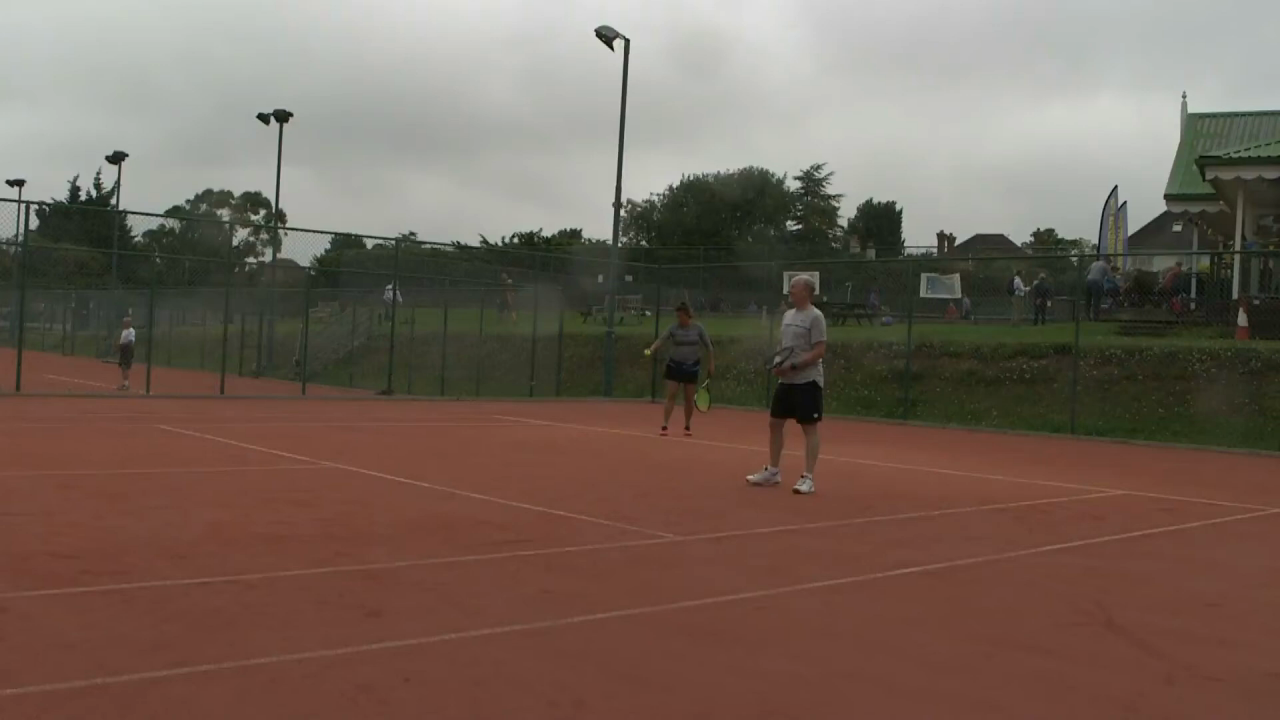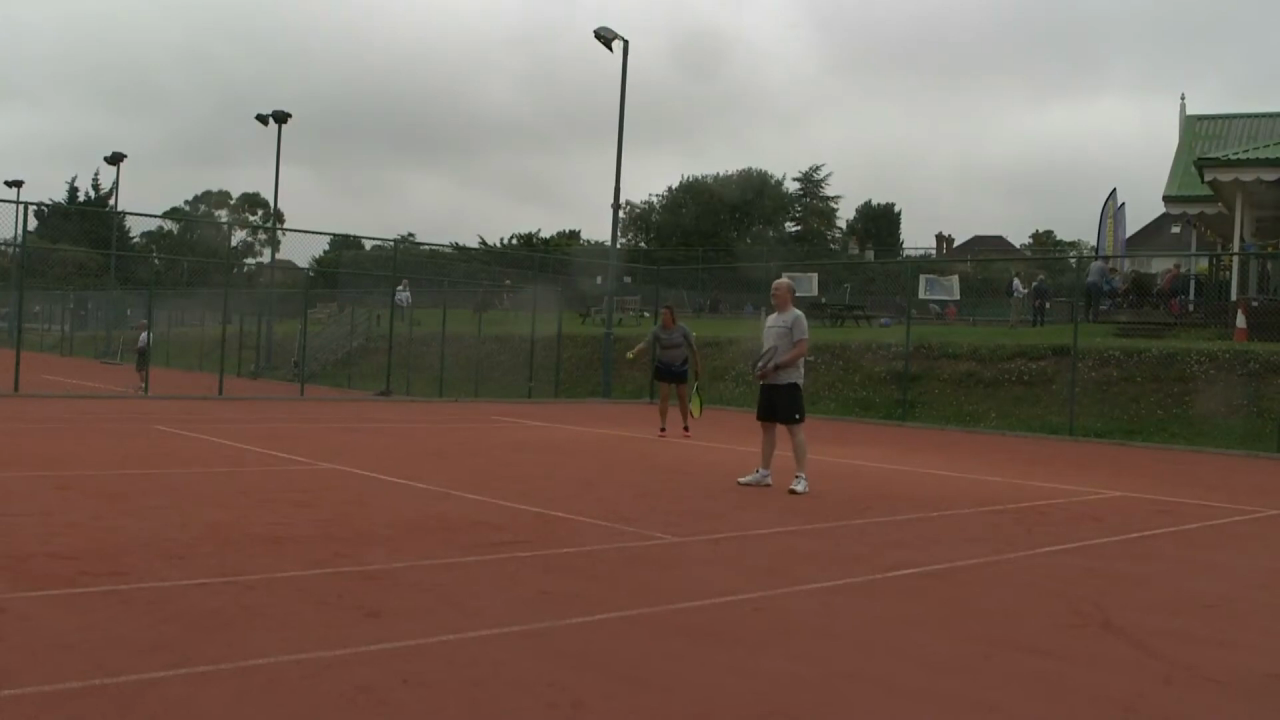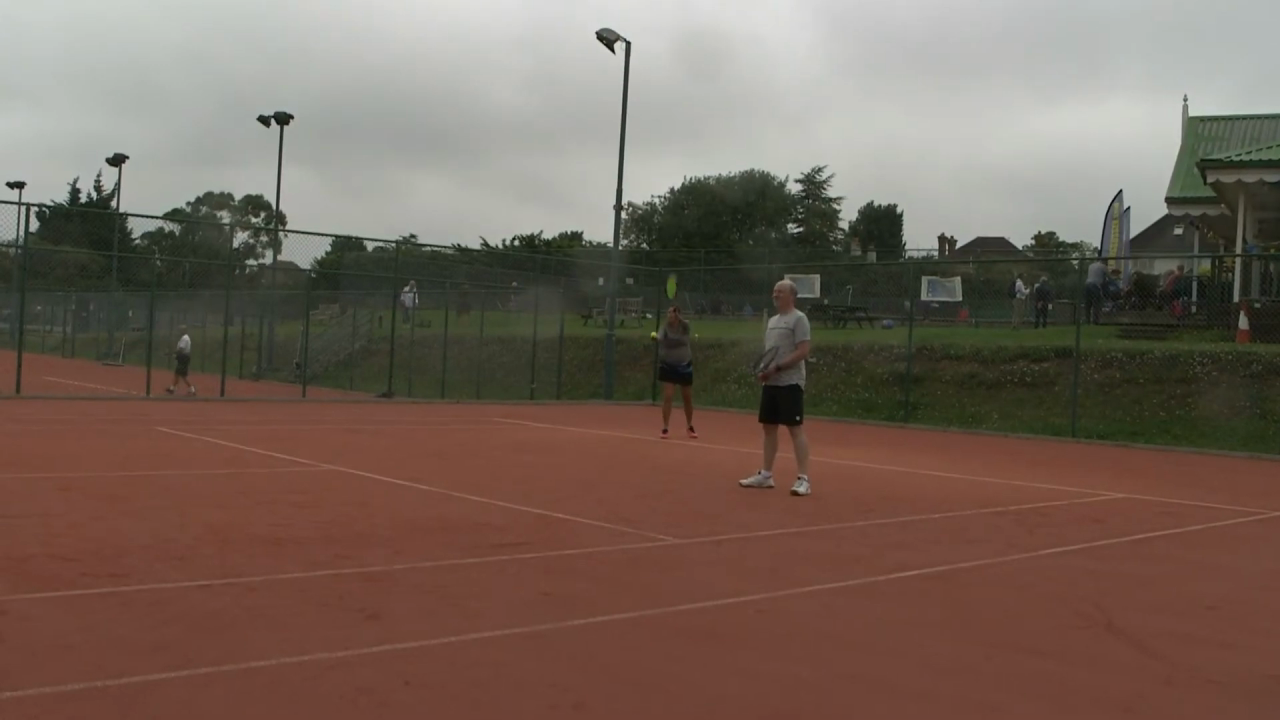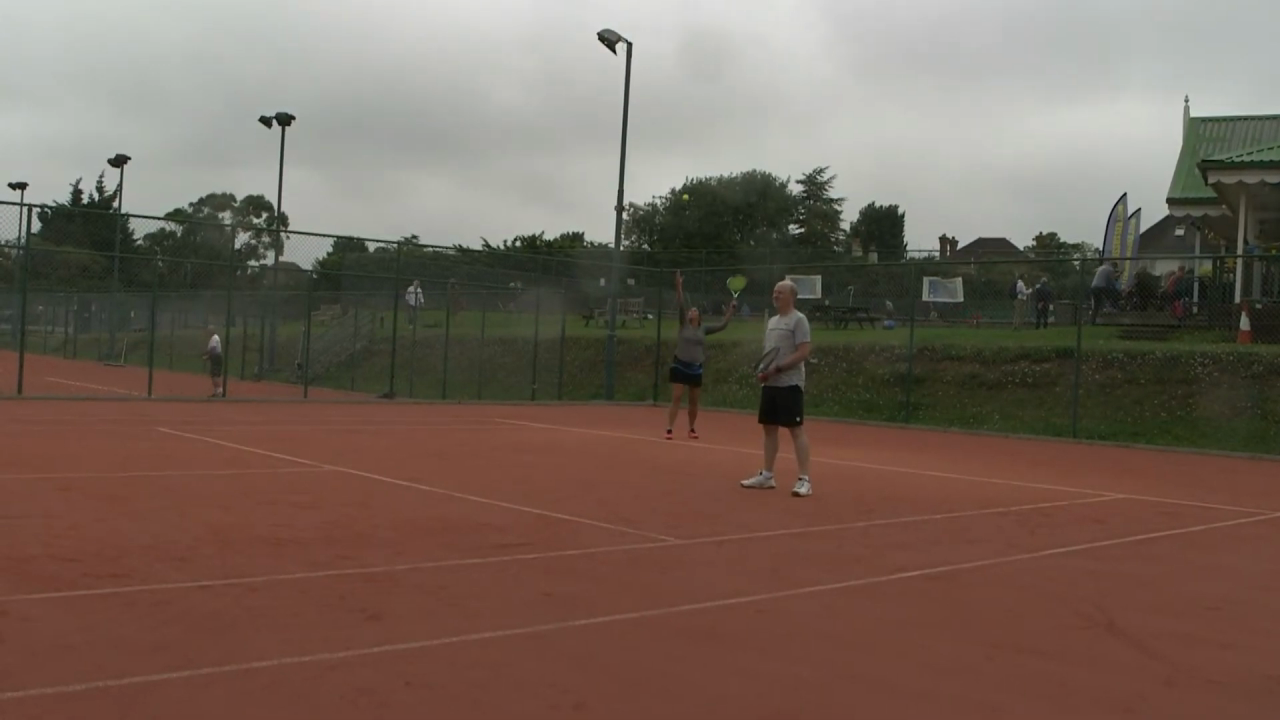
dt=1s
person 1, frame 1
left shoulder: (815, 317)
right shoulder: (787, 315)
left elbow: (819, 351)
left wrist: (793, 366)
left hip: (807, 382)
right hip: (786, 381)
left knee: (810, 428)
right knee: (775, 424)
left ankle: (808, 477)
right ankle: (772, 471)
person 1, frame 2
left shoulder: (796, 317)
right shoulder: (770, 319)
left elbow: (801, 350)
left wrist: (775, 366)
right wrist: (760, 368)
left hip: (788, 382)
right hip: (768, 382)
left knee: (794, 428)
right knee: (767, 426)
left ankle: (801, 477)
right ankle: (764, 473)
person 1, frame 3
left shoulder: (799, 319)
right shoulder: (772, 321)
left elbow: (803, 352)
left wrist: (777, 367)
right wrist: (763, 370)
left hip: (790, 383)
right hip: (771, 383)
left knee: (795, 429)
right knee: (769, 428)
left ankle: (803, 479)
right ankle: (766, 475)
person 1, frame 4
left shoulder: (799, 320)
right shoulder: (772, 321)
left elbow: (803, 353)
left wrist: (777, 368)
right wrist: (762, 371)
left hip: (789, 384)
right hip: (770, 384)
left knee: (796, 429)
right knee: (769, 428)
left ankle: (804, 479)
right ankle: (767, 475)
